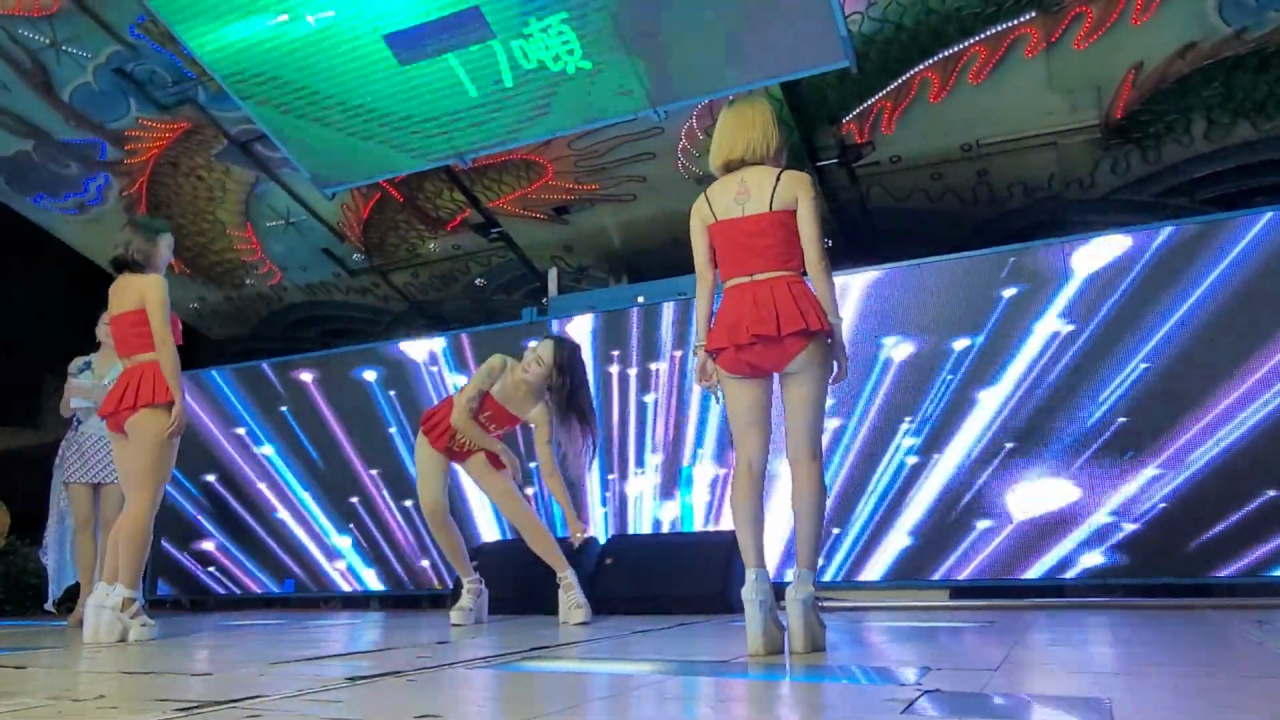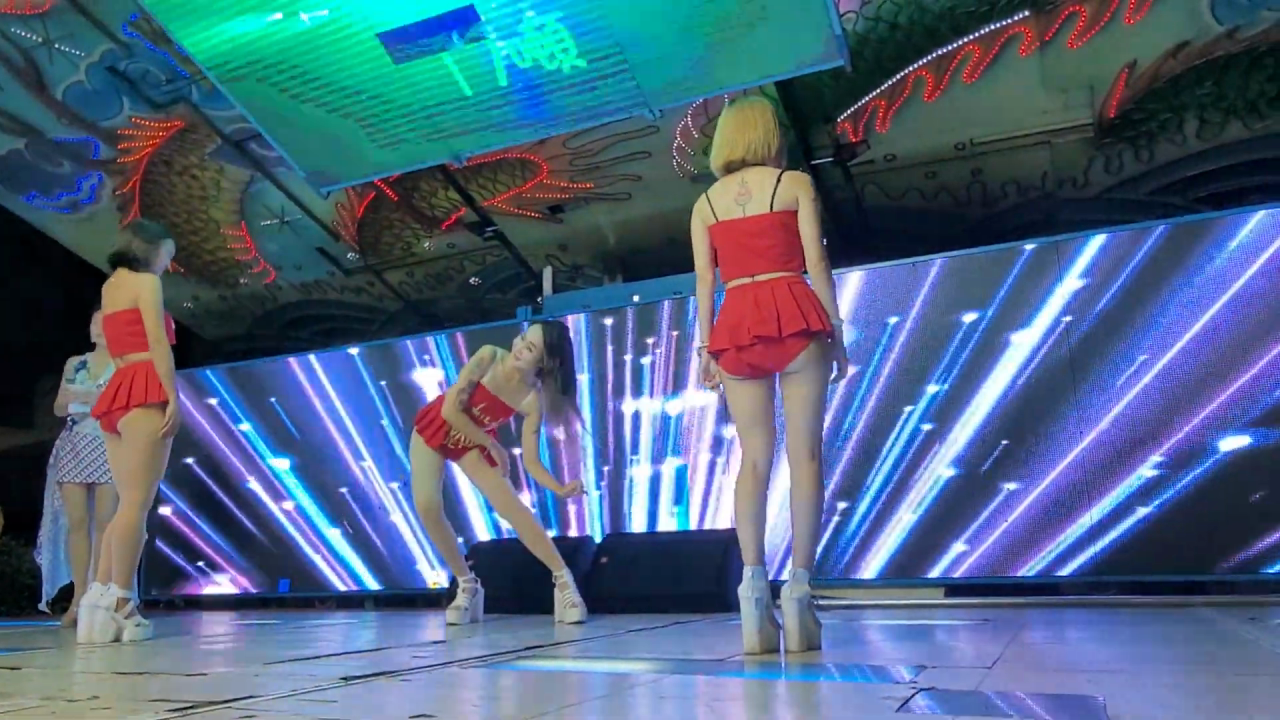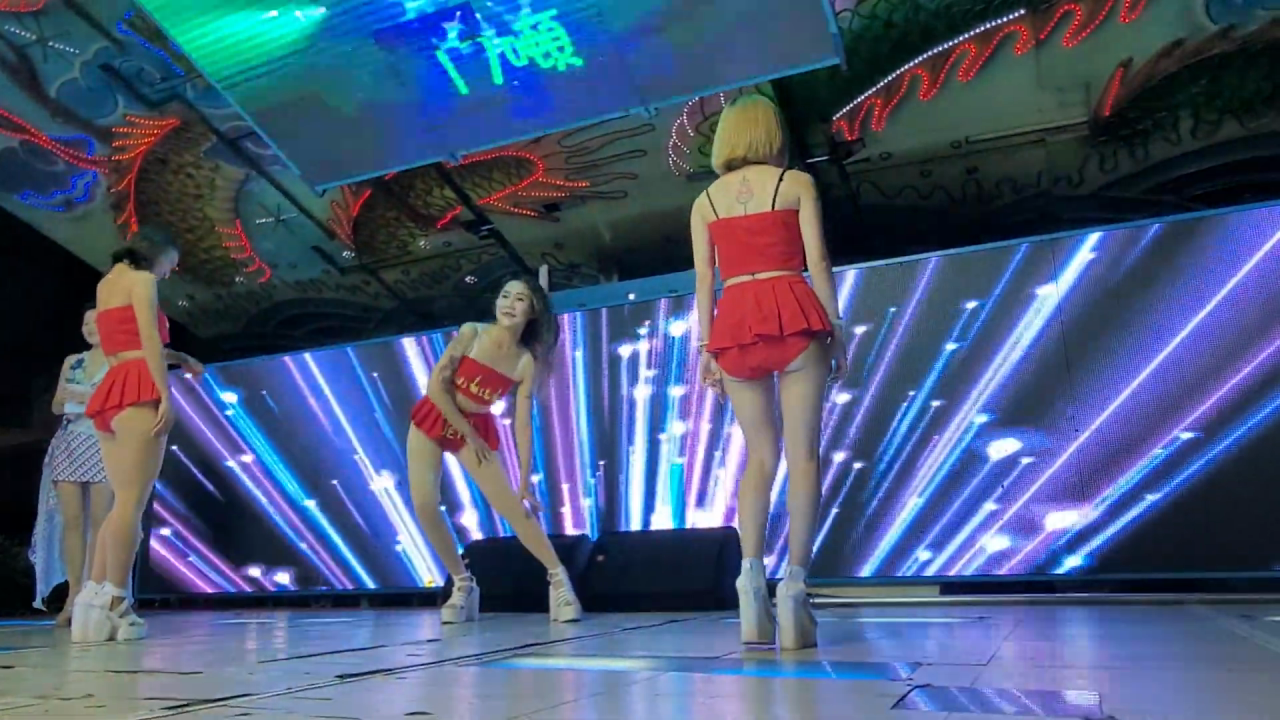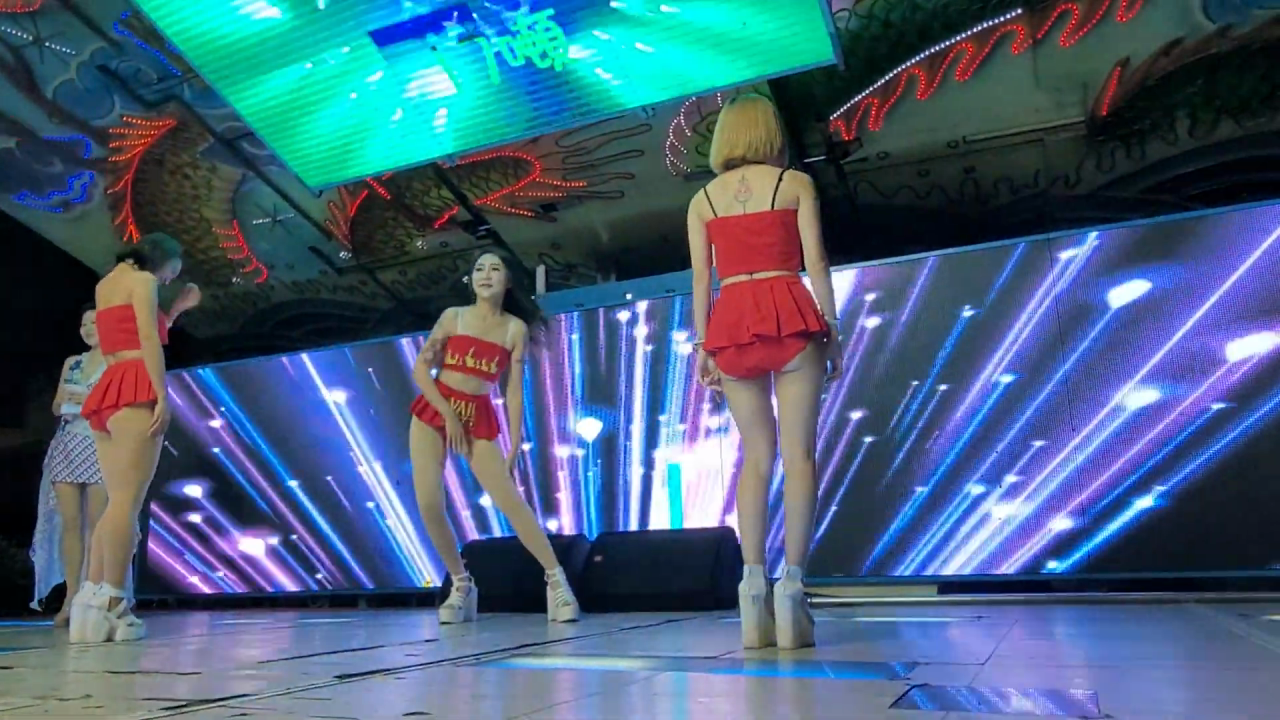
dt=0.2s
person 1, frame 1
left shoulder: (704, 202)
right shoulder: (795, 183)
left elbow: (704, 280)
right elbow: (816, 262)
left wrist: (703, 345)
right wrist: (835, 329)
left hip: (735, 327)
right hip: (793, 318)
left knee: (749, 459)
right knee: (804, 456)
left ankle: (756, 589)
right ankle: (802, 590)
person 1, frame 2
left shoulder: (705, 202)
right shoulder: (796, 183)
left elbow: (704, 281)
right elbow: (817, 262)
left wrist: (706, 347)
right wrist: (835, 329)
left hip: (736, 327)
right hip: (794, 318)
left knee: (754, 458)
right knee: (804, 454)
left ankle: (754, 585)
right ankle: (798, 588)
person 1, frame 3
left shoulder: (705, 200)
right shoulder: (797, 183)
left elbow: (704, 279)
right elbow: (818, 261)
left wrist: (706, 345)
right wrist: (834, 328)
left hip: (735, 325)
right hip: (793, 316)
left knee: (760, 455)
right knee: (801, 453)
left ankle: (751, 573)
right ankle: (793, 587)
person 1, frame 4
left shoulder: (703, 199)
right shoulder: (797, 183)
left elbow: (701, 277)
right elbow: (816, 261)
left wrist: (702, 345)
right wrist: (831, 328)
left hip: (731, 324)
right hip: (789, 316)
left knee: (756, 455)
right knee: (797, 453)
left ankle: (754, 584)
right ankle: (790, 585)
person 2, frame 1
left shoulder: (117, 287)
right shoulder: (153, 282)
right elbow: (164, 343)
right wrist: (179, 396)
left hip: (123, 395)
right hip: (150, 393)
left knee: (135, 503)
right knee: (144, 501)
left ankle: (105, 600)
right ankle: (123, 604)
person 2, frame 2
left shoulder: (111, 285)
right shoulder: (146, 281)
right elbow: (157, 342)
right wrist: (173, 396)
left hip: (117, 394)
right hip: (143, 393)
left knee: (129, 503)
right knee: (137, 502)
left ankle: (99, 599)
right ankle: (117, 604)
person 2, frame 3
left shoulder: (108, 282)
right shoulder: (141, 279)
right elbow: (149, 341)
left wrist: (178, 357)
right wrist: (165, 394)
left hip: (111, 393)
right hip: (138, 392)
left knee: (123, 502)
right knee: (131, 501)
left ankle: (94, 599)
right ankle: (112, 603)
person 2, frame 4
left shoulder: (108, 282)
right shoulder: (142, 279)
right elbow: (149, 341)
right wrist: (162, 394)
left hip: (107, 393)
right hip: (135, 392)
left knee: (118, 502)
right knee: (127, 501)
left ankle: (91, 599)
right ankle: (110, 604)
person 3, frame 1
left shoulder: (541, 410)
right shoulder: (499, 366)
left elbow: (549, 471)
right elbow: (459, 417)
left wrist: (572, 518)
right wrist: (503, 450)
left hip: (478, 445)
right hip: (440, 430)
left knee: (519, 511)
right knee: (433, 508)
left ankle: (568, 582)
right ankle: (471, 587)
person 3, frame 2
left shoulder: (533, 398)
right shoulder: (488, 357)
left elbow: (531, 461)
right elbow: (449, 408)
left wrist: (560, 488)
right wrist: (493, 445)
left hip: (474, 442)
right hip: (434, 429)
left knee: (513, 508)
right knee: (427, 506)
left ankle: (563, 581)
right ankle: (467, 586)
person 3, frame 3
left shoulder: (527, 363)
right shoulder: (471, 333)
left elbow: (523, 424)
right elbow: (435, 386)
left wrist: (526, 477)
right wrist: (467, 432)
left hip: (475, 429)
right hip: (432, 420)
left knee: (511, 504)
right knee: (424, 504)
left ankle: (558, 579)
right ankle: (462, 585)
person 3, frame 4
left shoulder: (516, 329)
right shoulder: (453, 316)
left elbow: (515, 389)
right elbow: (420, 368)
left wrist: (514, 445)
right wrist: (448, 415)
left hip: (478, 418)
right hip: (432, 412)
left knee: (509, 498)
right knee: (428, 502)
left ankle: (555, 578)
right ankle: (461, 585)
person 4, frame 1
right shoulder: (79, 364)
right elbow: (65, 411)
left wrist: (100, 395)
right wrist: (70, 394)
left hip: (114, 447)
right hip: (79, 448)
left knee: (110, 523)
right knee: (81, 522)
right ankle: (85, 597)
person 4, frame 2
right shoulder: (74, 363)
right elbow: (59, 409)
left wrist: (97, 398)
right wrist: (68, 397)
left hip: (108, 446)
right hip: (74, 447)
left knee: (104, 522)
right knee: (76, 521)
right ankle: (79, 597)
person 4, frame 3
right shoulder: (72, 362)
right elbow: (56, 407)
left wrist: (93, 398)
right wrist: (64, 397)
left hip: (104, 445)
right hip: (69, 445)
left knee: (99, 521)
right knee: (71, 520)
right ankle: (73, 596)
person 4, frame 4
right shoulder: (71, 363)
right elbow: (56, 408)
left wrist: (90, 398)
right wrist: (62, 398)
left hip: (100, 445)
right hip: (67, 445)
left knee: (96, 521)
right knee: (68, 520)
right ankle: (70, 595)
